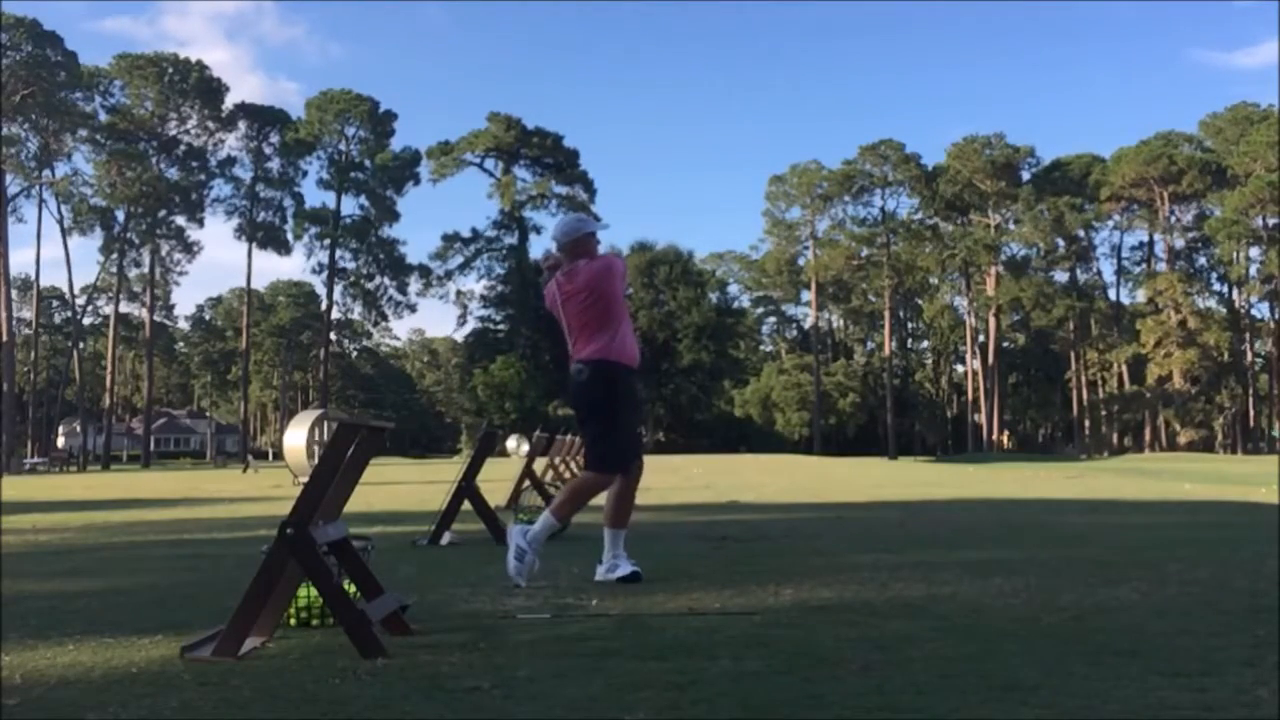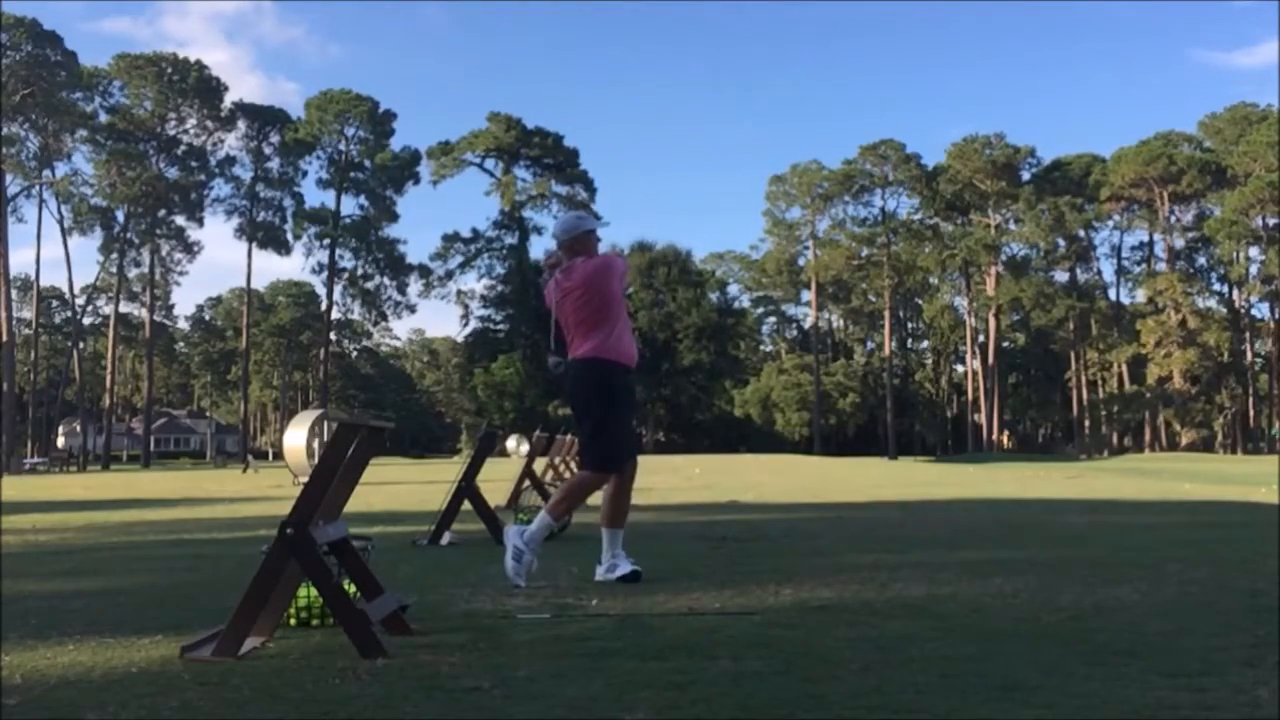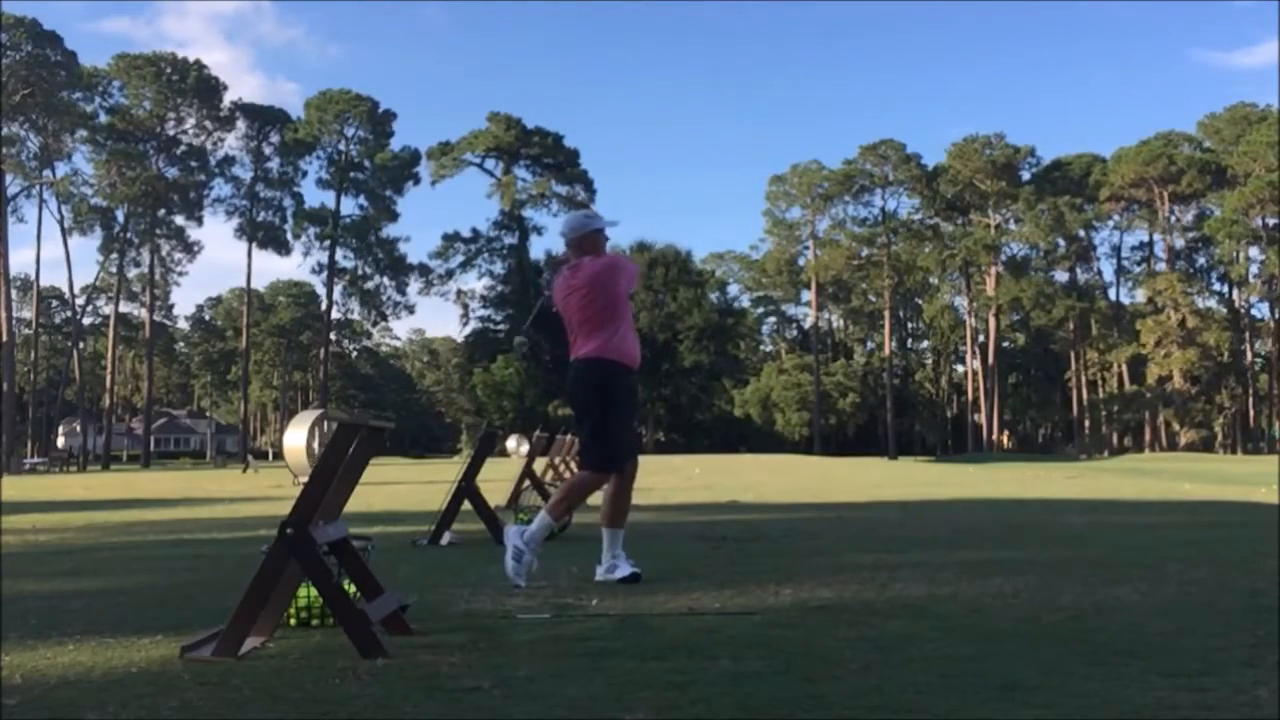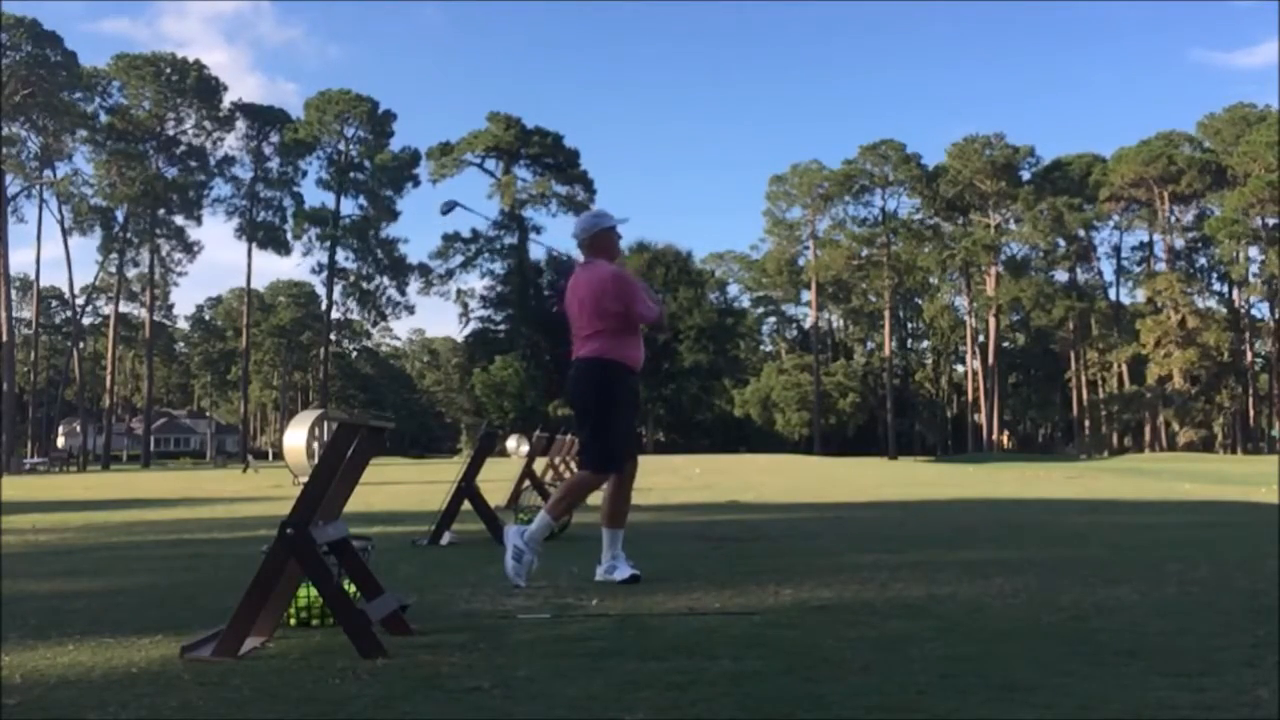
dt=0.4s
person 1, frame 1
left shoulder: (555, 288)
right shoulder: (607, 267)
left wrist: (556, 270)
right wrist: (563, 266)
left hip: (592, 377)
right hip: (606, 377)
left knee: (629, 467)
right knee: (603, 470)
left ankle: (612, 559)
right ankle: (531, 537)
person 1, frame 2
left shoulder: (555, 286)
right shoulder: (604, 266)
left wrist: (558, 268)
right wrist: (565, 264)
left hip: (592, 375)
right hip: (603, 376)
left knee: (624, 466)
right knee: (598, 469)
left ankle: (612, 559)
right ankle: (529, 537)
person 1, frame 3
left shoulder: (563, 283)
right shoulder: (610, 267)
right elbow: (633, 271)
left wrist: (572, 263)
left hip: (594, 375)
right hip: (604, 377)
left knee: (624, 467)
right knee: (597, 469)
left ankle: (612, 559)
right ankle: (528, 537)
person 1, frame 4
left shoulder: (577, 280)
right shoulder: (616, 278)
right elbow: (655, 318)
right wrist: (650, 297)
left hip: (607, 381)
right hip: (600, 378)
left knee: (623, 468)
right knee: (595, 471)
left ankle: (612, 561)
right ankle: (527, 538)
